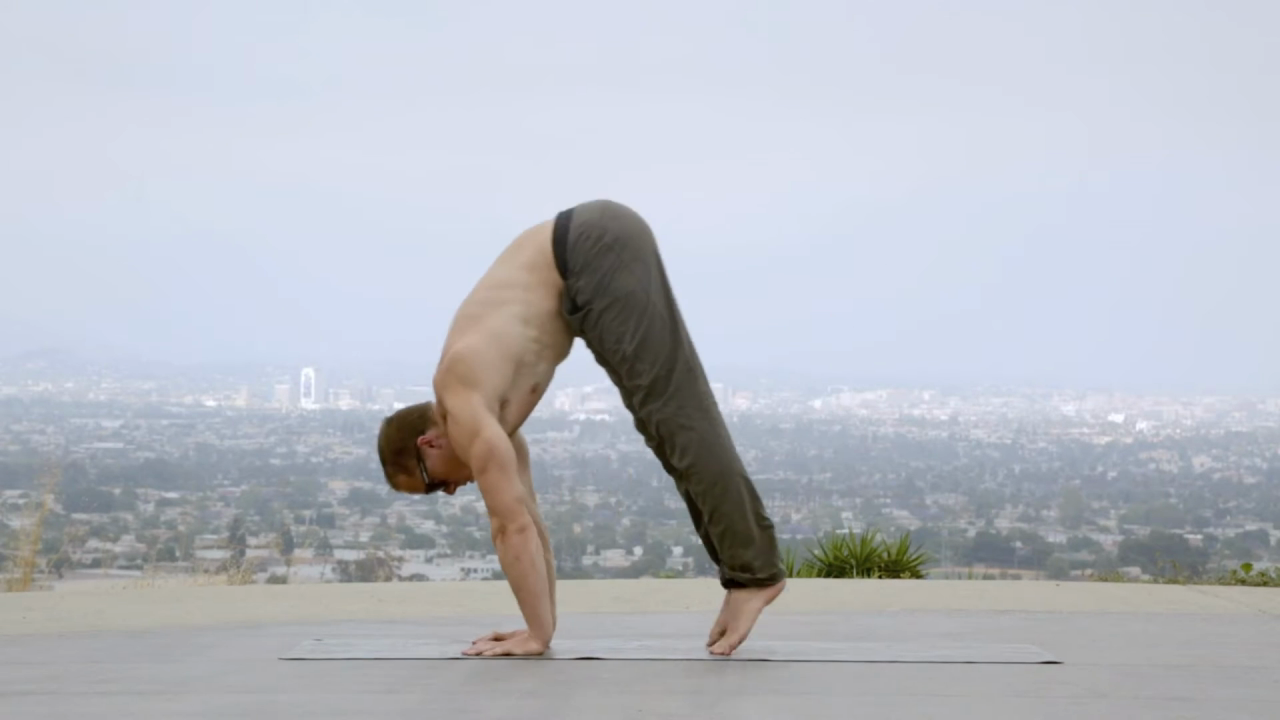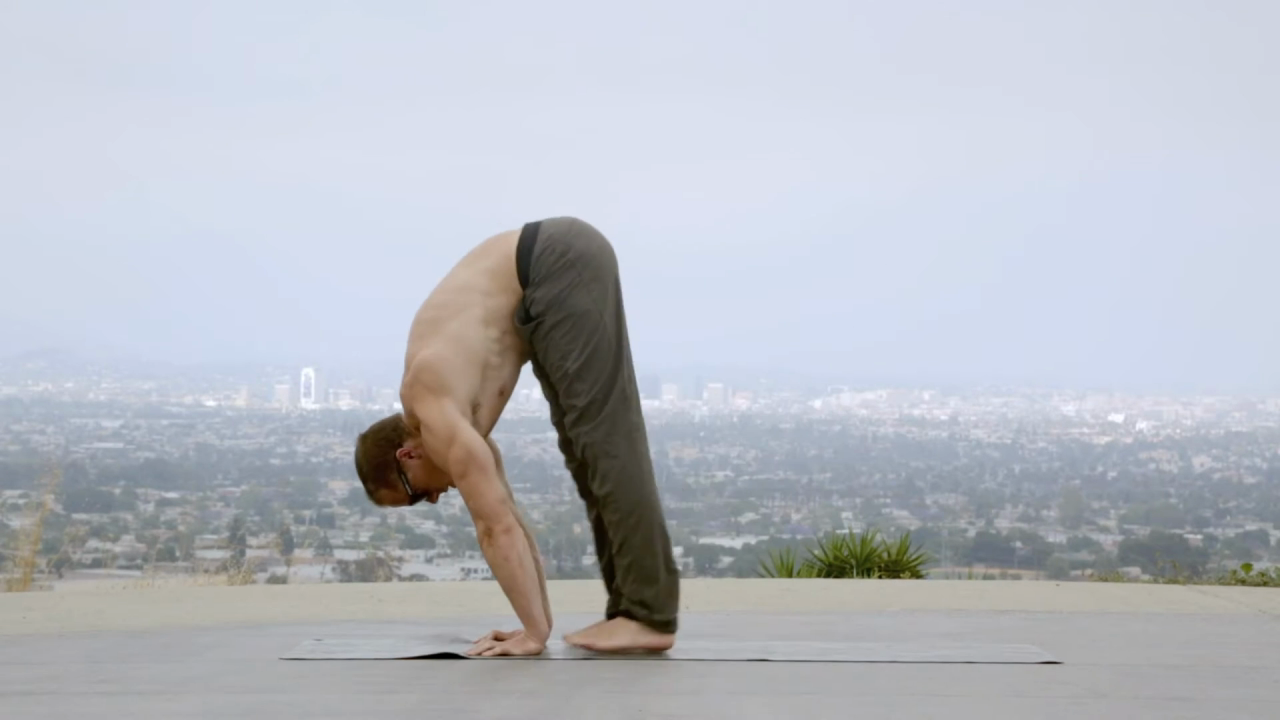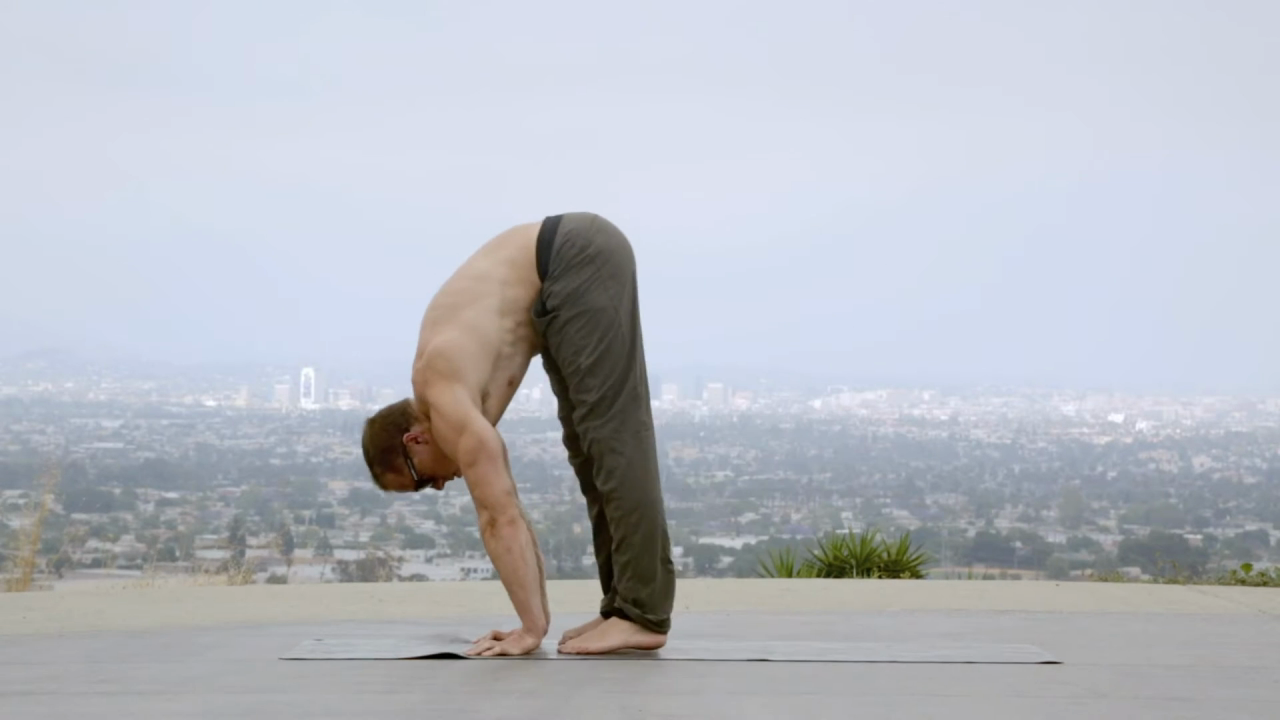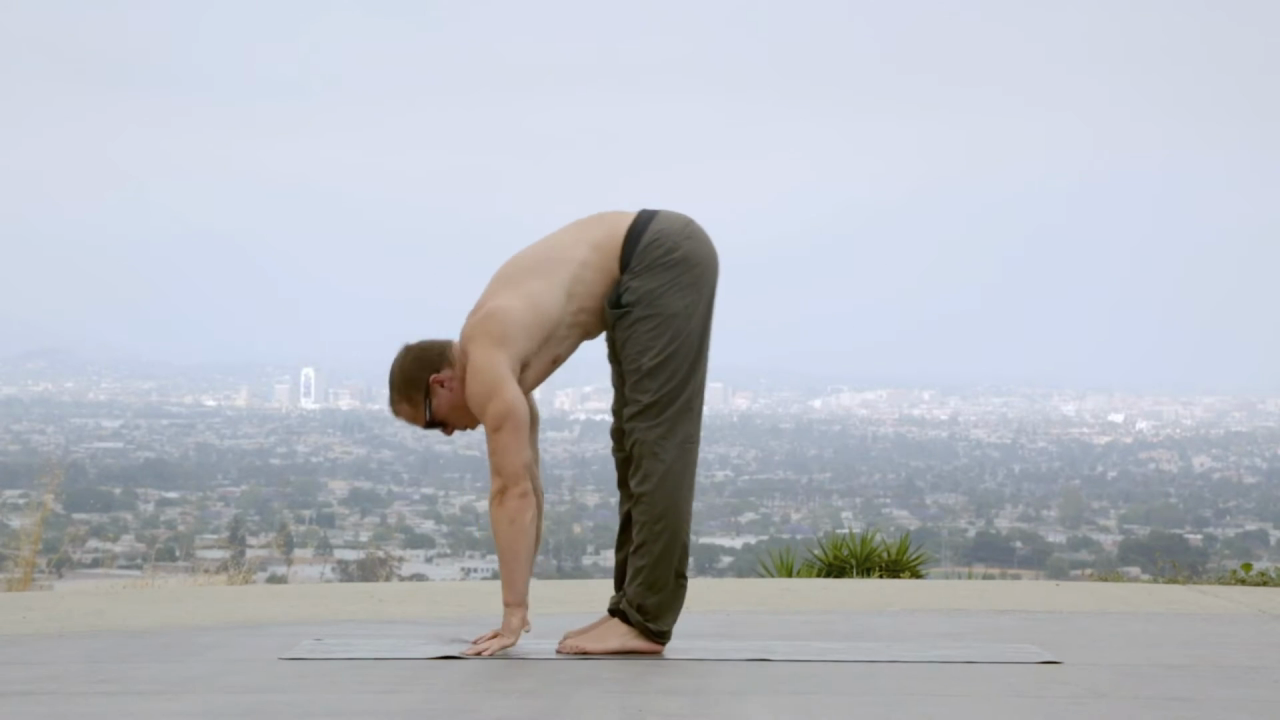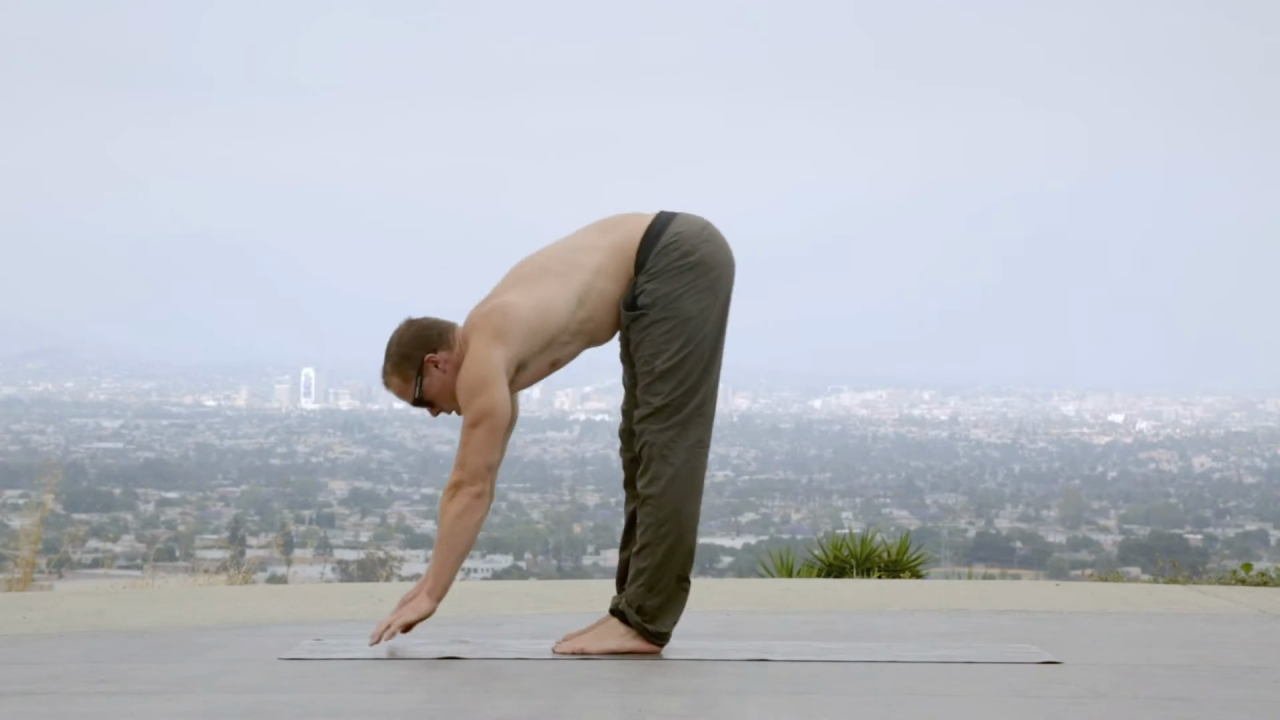
dt=0.2s
person 1, frame 1
left shoulder: (463, 411)
right shoulder: (491, 415)
left elbow: (513, 525)
right elbow: (524, 521)
left wrist: (539, 633)
right wrist: (541, 625)
left hip: (600, 244)
right hip: (601, 249)
left knee: (673, 417)
right knee: (665, 419)
left ankle: (753, 572)
right ankle: (745, 571)
person 1, frame 2
left shoulder: (436, 423)
right shoulder: (458, 418)
left elbow: (498, 528)
right elbow: (505, 522)
left wrist: (536, 631)
right wrist: (538, 624)
left hip: (561, 261)
right hip: (561, 263)
left knee: (605, 442)
right knee: (588, 446)
left ankle: (649, 613)
right ankle: (633, 608)
person 1, frame 3
left shoulder: (445, 407)
right shoulder: (467, 404)
left elbow: (501, 520)
right elbow: (505, 516)
left wrist: (532, 629)
right wrist: (534, 621)
left hip: (578, 256)
right hip: (580, 260)
left knee: (611, 438)
right knee: (591, 442)
left ankle: (642, 614)
right ankle: (627, 607)
person 1, frame 4
left shoulder: (485, 367)
right shoulder: (498, 361)
left elbow: (512, 491)
right elbow: (525, 487)
left wrist: (515, 611)
right wrist: (515, 604)
left hip: (663, 257)
right hip: (663, 259)
left knee: (657, 442)
right knee: (640, 442)
left ankle: (644, 619)
right ankle: (634, 609)
person 1, frame 5
left shoulder: (481, 356)
right shoulder: (495, 355)
left elbow: (472, 486)
right elbow: (476, 483)
left wrist: (430, 591)
right wrist: (433, 581)
left hip: (679, 261)
right hip: (674, 263)
left knee: (665, 443)
right knee: (648, 442)
left ankle: (643, 619)
right ankle: (639, 611)
